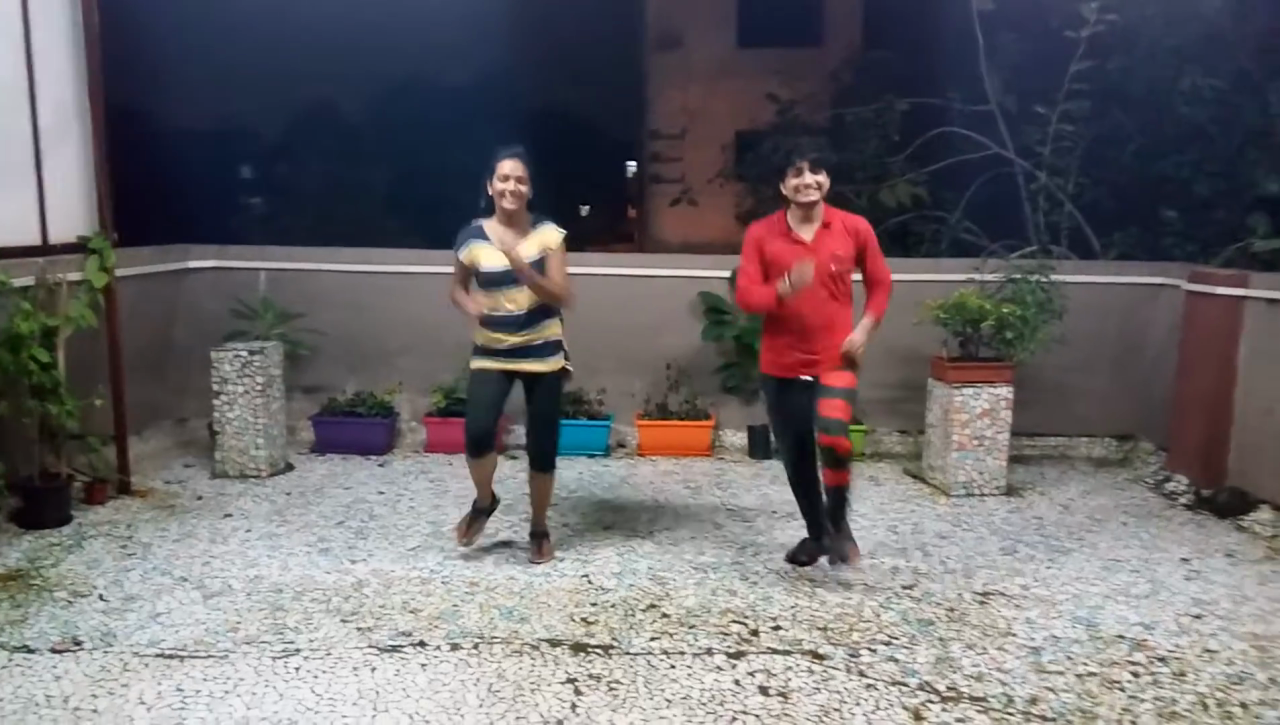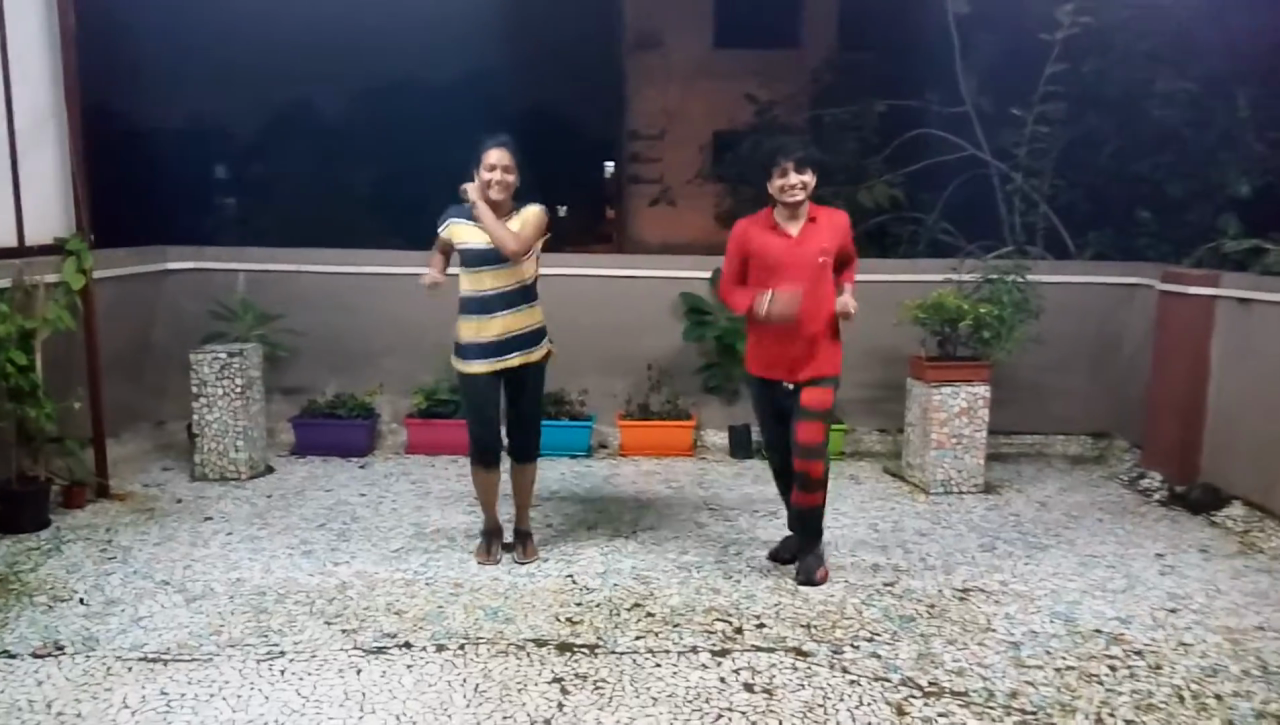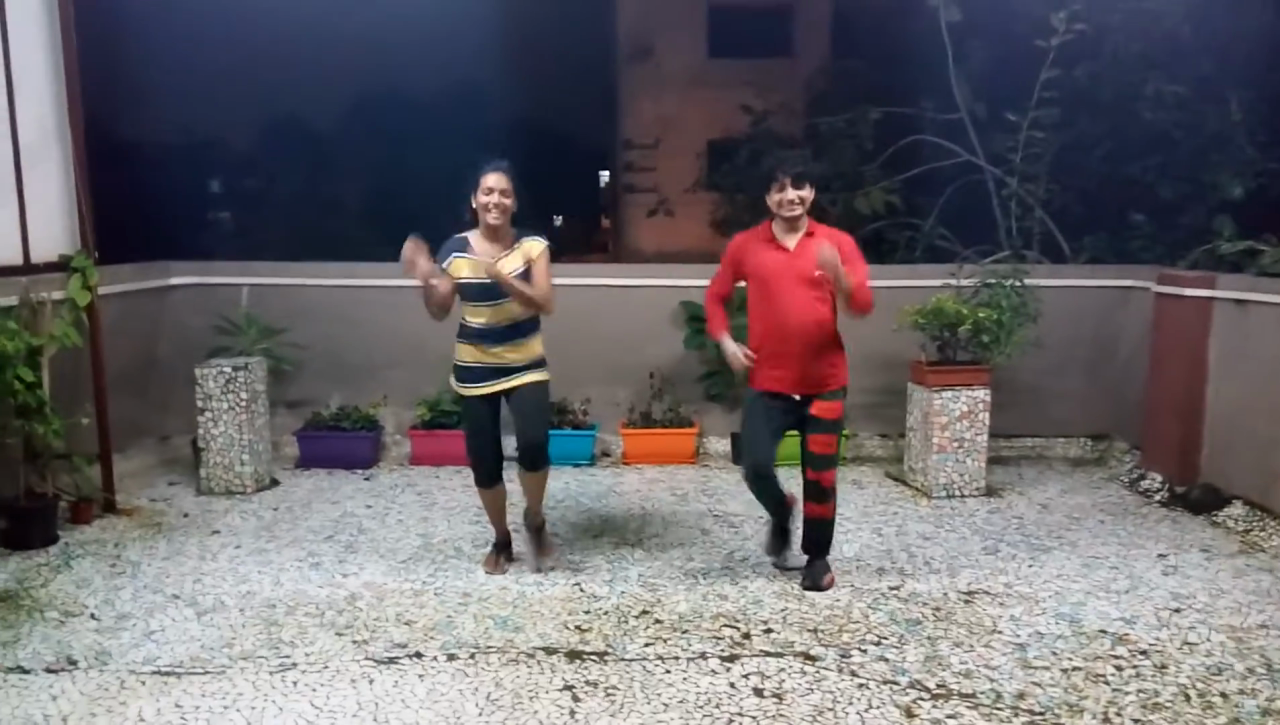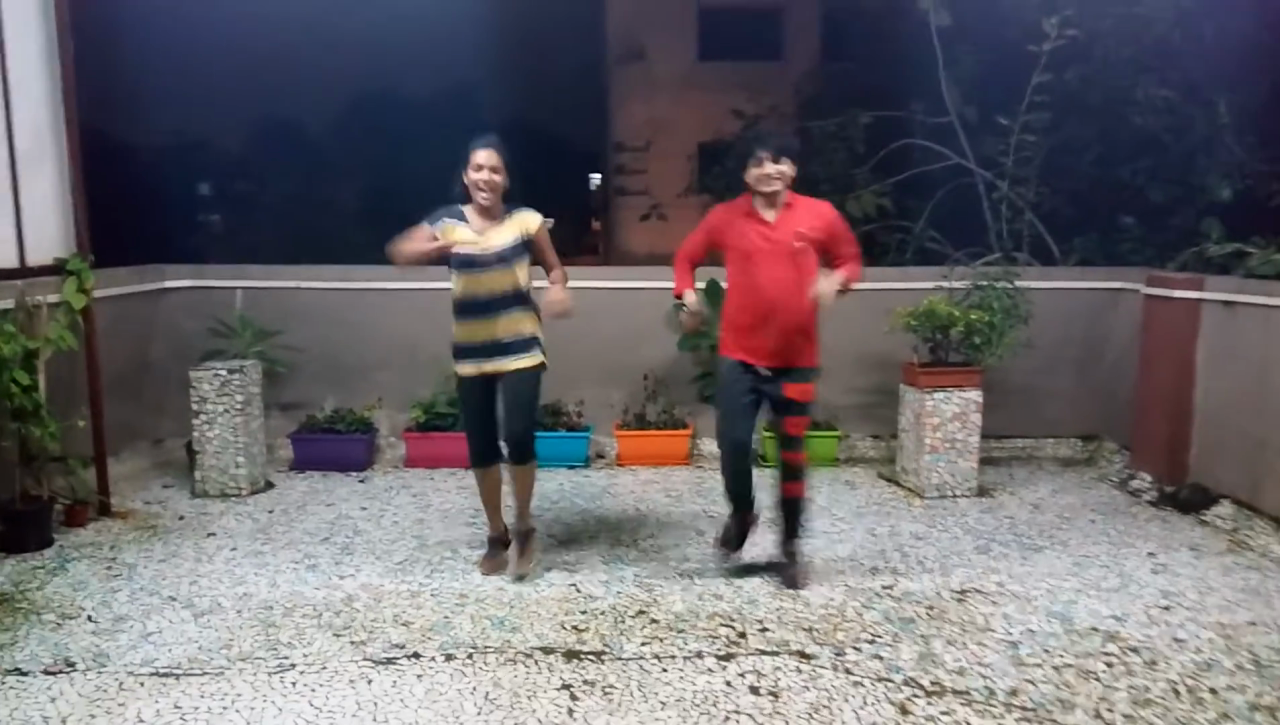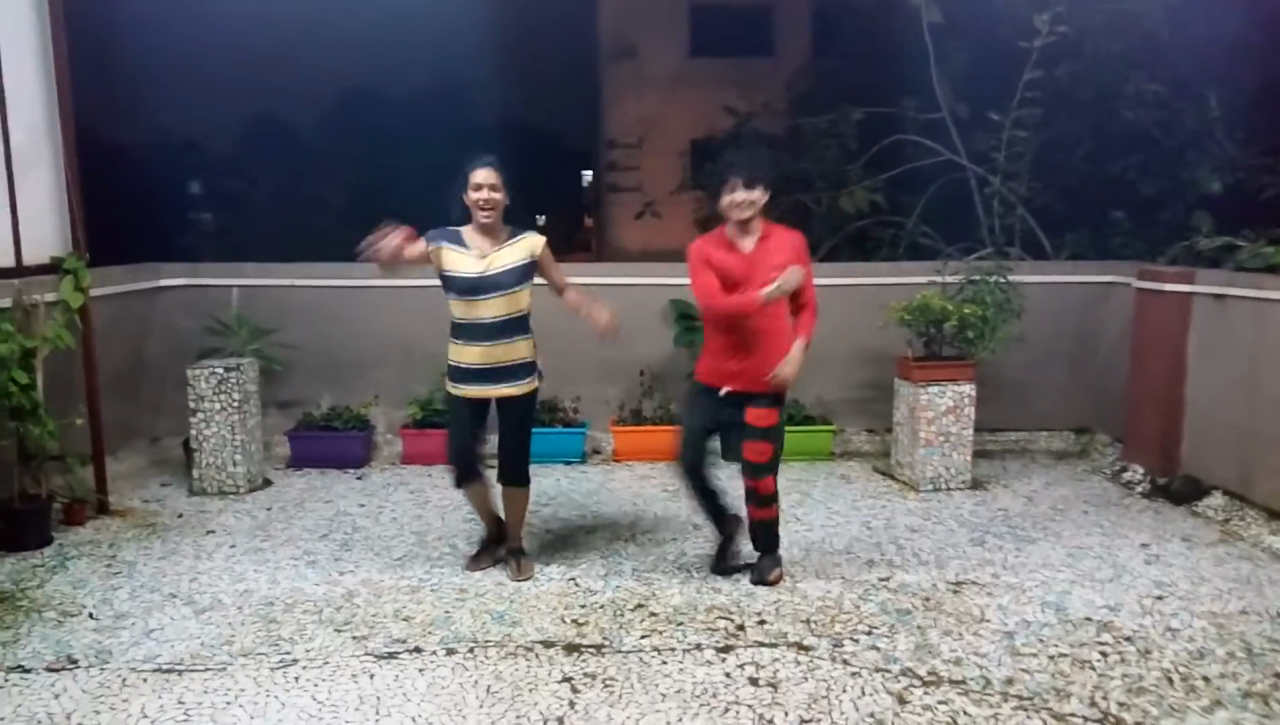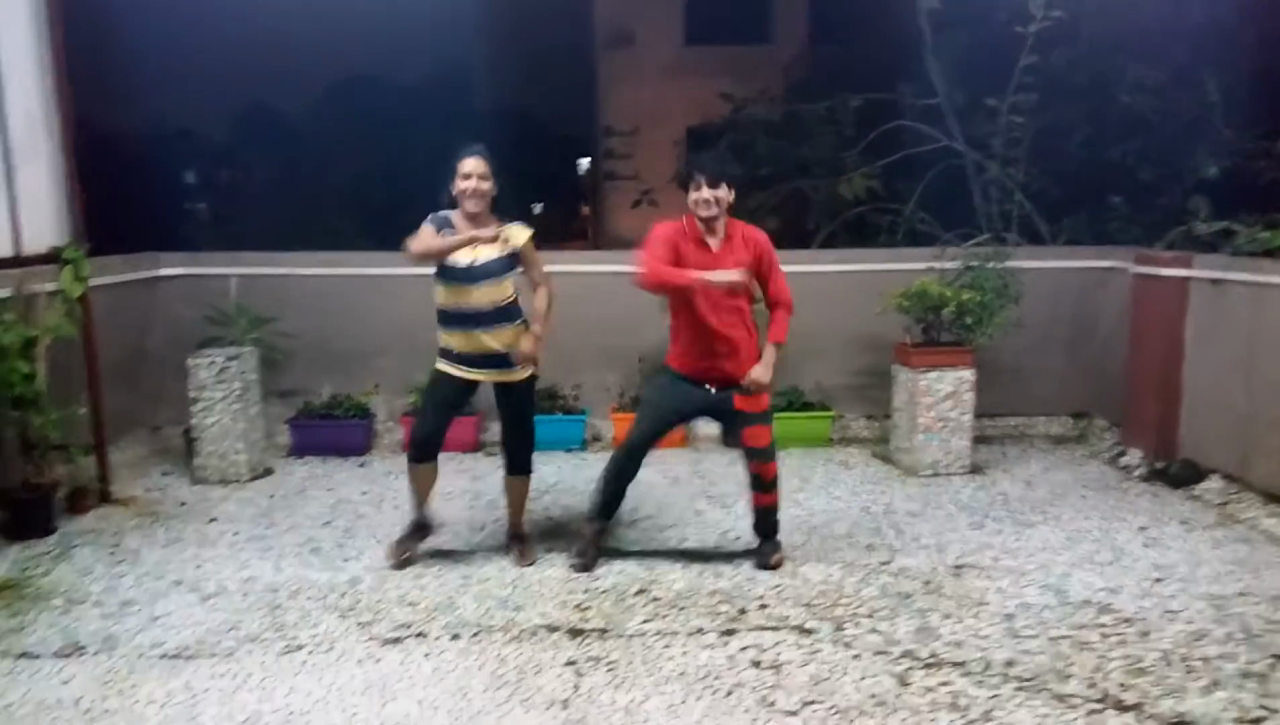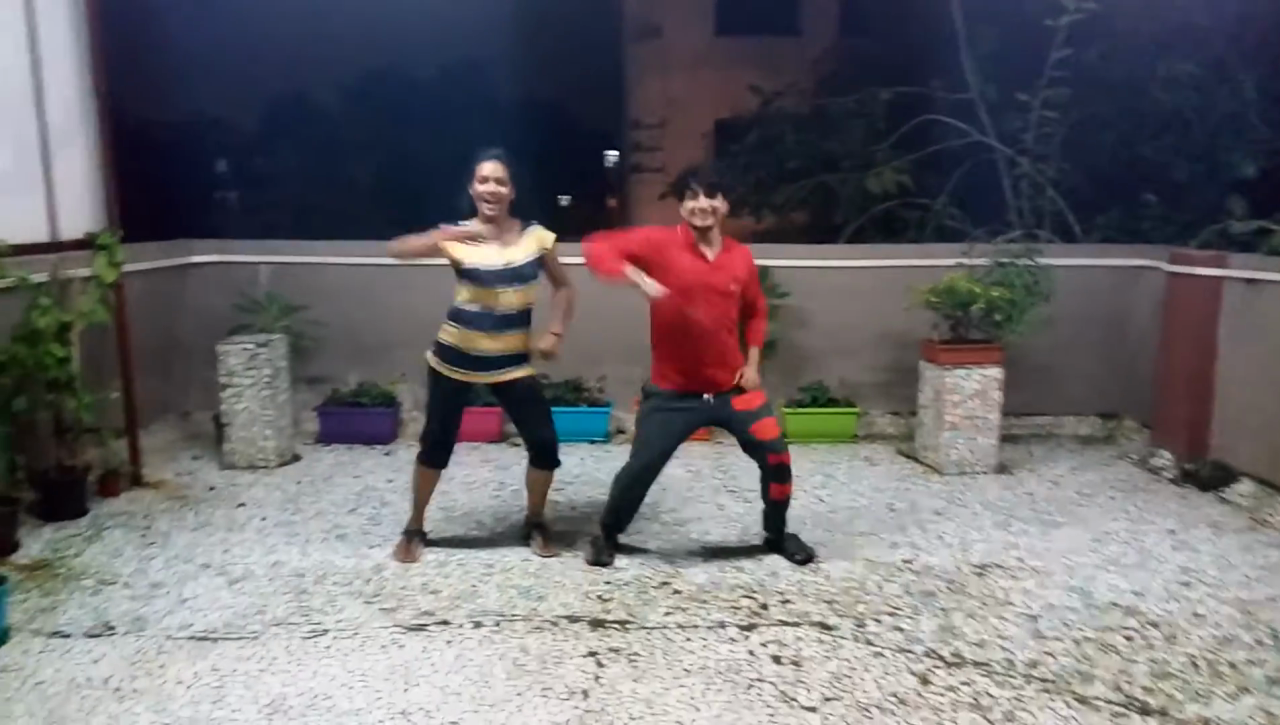
dt=0.2s
person 1, frame 1
left shoulder: (855, 228)
right shoulder: (761, 234)
left elbow: (880, 281)
right elbow: (746, 296)
left wrist: (865, 327)
right wrist: (784, 288)
left hip: (835, 361)
right hip: (781, 368)
left knee: (834, 439)
right knee: (796, 457)
left ankle: (836, 527)
right ankle: (817, 532)
person 1, frame 2
left shoulder: (837, 223)
right shoulder: (746, 231)
right elbow: (729, 290)
left wrist: (847, 294)
right wrist: (762, 304)
left hip: (818, 367)
right hip: (766, 368)
left knee: (809, 460)
right knee: (780, 459)
left ankle: (811, 546)
right ankle: (798, 532)
person 1, frame 3
left shoulder: (837, 242)
right shoulder: (744, 245)
left elbow: (863, 303)
right elbow: (715, 297)
left wrist: (839, 276)
right wrist: (725, 341)
left hip: (823, 381)
right hip: (768, 382)
left knee: (820, 475)
right knee: (756, 467)
left ankle: (817, 556)
right ankle: (780, 512)
person 1, frame 4
left shoulder: (819, 214)
right shoulder: (724, 217)
left elbow: (849, 260)
right elbow: (685, 257)
left wrist: (834, 282)
right wrist: (687, 294)
left hip: (795, 358)
right hip: (739, 356)
left knee: (792, 454)
right knee: (734, 443)
left ankle: (790, 543)
right ankle: (742, 511)
person 1, frame 5
left shoulder: (790, 243)
right shoulder: (703, 249)
left elbow: (806, 306)
right elbow: (710, 305)
left wrist: (796, 354)
right wrist: (769, 293)
left hip: (763, 384)
right hip: (712, 380)
left knee: (759, 475)
right knee: (689, 460)
left ankle: (768, 553)
right ankle: (726, 526)
person 1, frame 6
left shoulder: (754, 240)
right shoulder: (669, 233)
left elbow: (781, 304)
right elbow: (649, 275)
left wrist: (768, 359)
right wrist: (708, 278)
left hip: (739, 377)
right hip: (682, 374)
left knee: (762, 463)
right knee: (632, 448)
left ankle: (767, 538)
right ankle: (597, 525)
person 1, frame 7
left shoulder: (740, 257)
right shoulder: (660, 242)
left elbow: (756, 311)
right elbow: (595, 248)
left wrist: (753, 362)
right wrist: (637, 278)
left hip: (731, 385)
right hip: (673, 390)
left knee: (776, 456)
right knee: (640, 467)
left ankle: (778, 533)
right ankle: (607, 534)
person 2, frame 1
left shoulder: (548, 233)
right shoulder: (471, 237)
left elbow: (561, 293)
right elbow: (459, 287)
left wrist: (519, 263)
right wrist: (469, 302)
left hip: (542, 352)
right hip: (492, 352)
left knee: (543, 446)
right knee: (478, 431)
left ankle: (539, 529)
right ankle: (484, 499)
person 2, frame 2
left shoulder: (533, 214)
right shoulder: (454, 219)
left elbow: (513, 246)
right elbow: (439, 254)
left wrist: (480, 207)
right wrist: (434, 273)
left hip: (525, 344)
right hip: (476, 348)
left knee: (525, 439)
right knee: (485, 441)
left ankle: (522, 528)
right ankle: (491, 527)
person 2, frame 3
left shoulder: (533, 245)
right shoulder: (455, 249)
left elbow: (544, 302)
right elbow: (439, 312)
left wrist: (499, 275)
right wrist: (425, 276)
left hip: (525, 368)
right hip: (475, 371)
left knee: (534, 445)
right knee: (484, 461)
left ankle: (535, 519)
right ankle: (501, 540)
person 2, frame 4
left shoulder: (527, 220)
right shoulder: (447, 219)
left elbow: (555, 267)
right elbow: (399, 252)
left wrist: (558, 291)
right wrist: (440, 242)
left hip: (519, 348)
right hip: (471, 351)
left knee: (519, 436)
right knee: (481, 446)
left ankle: (523, 528)
right ankle: (497, 535)
person 2, frame 5
left shoulder: (528, 243)
right shoulder: (443, 240)
left elbow: (562, 287)
right elbow: (386, 253)
left wrist: (592, 311)
right wrist: (388, 250)
left hip: (516, 370)
right hip: (466, 372)
left knee: (514, 461)
right knee: (461, 460)
left ankle: (515, 546)
right ankle: (494, 530)
person 2, frame 6
left shoulder: (514, 232)
right shoulder: (440, 224)
left elbow: (541, 285)
right elbow: (415, 250)
left wrist: (534, 334)
right wrist: (470, 237)
left hip: (508, 358)
right hip: (456, 358)
left knee: (519, 448)
right knee: (422, 439)
left ankle: (516, 532)
right ankle: (419, 522)
person 2, frame 7
left shoulder: (537, 236)
right shoulder: (456, 235)
left elbow: (564, 286)
right elbow: (399, 249)
left wrist: (555, 332)
right wrist: (445, 238)
left hip: (511, 363)
right hip: (456, 358)
left knee: (544, 443)
right knee: (435, 443)
left ankle: (535, 522)
right ankle: (414, 529)
